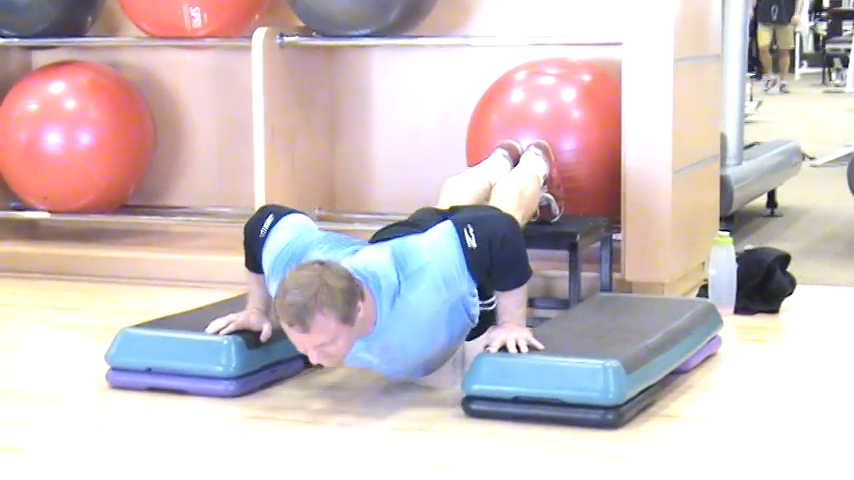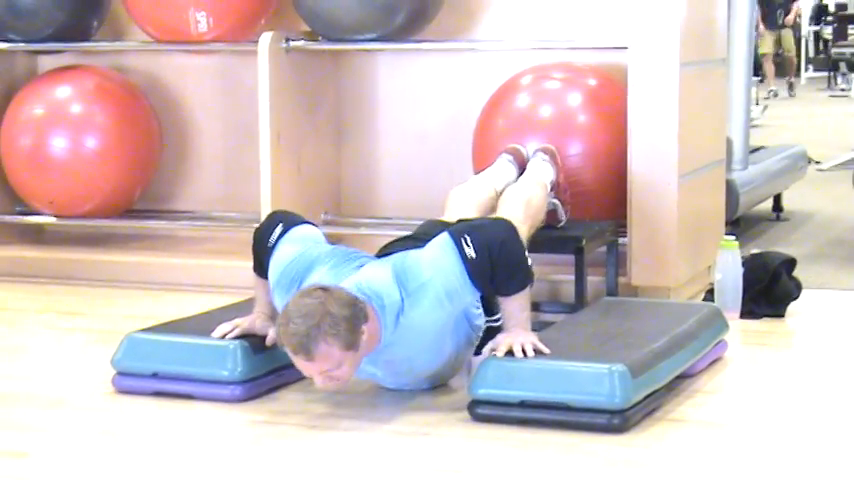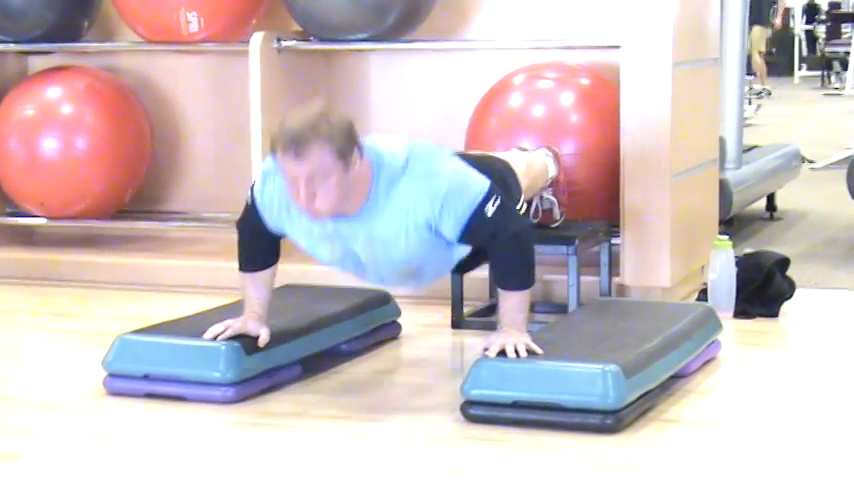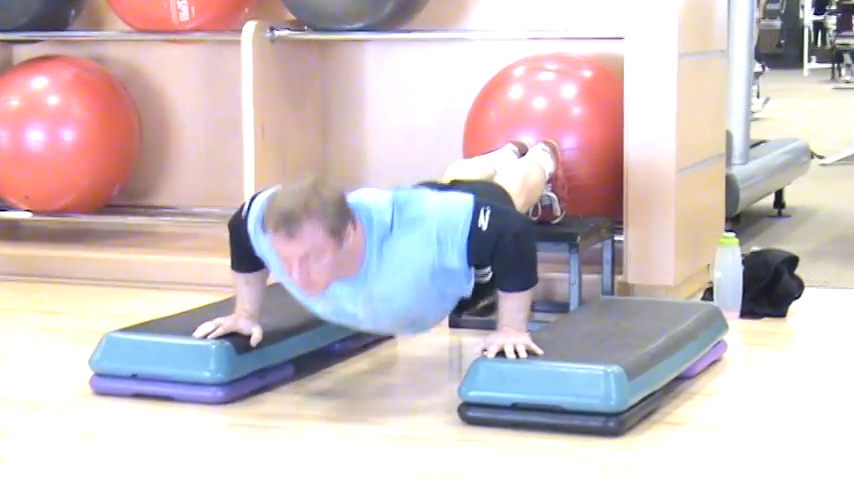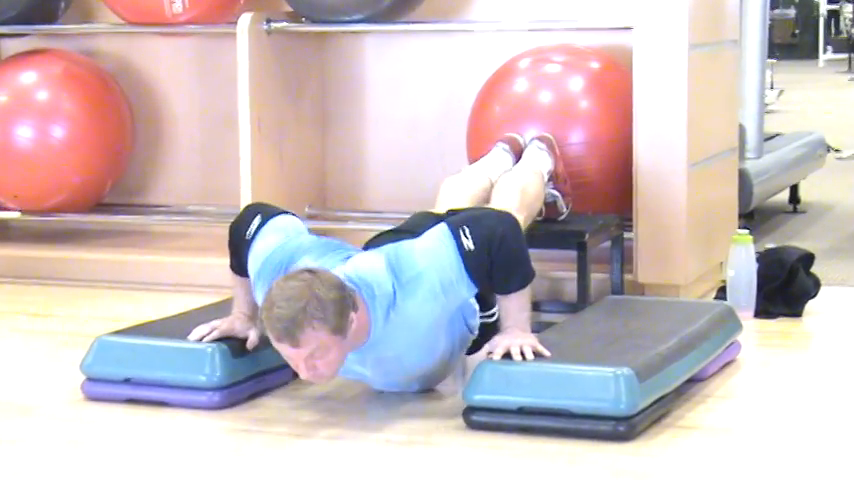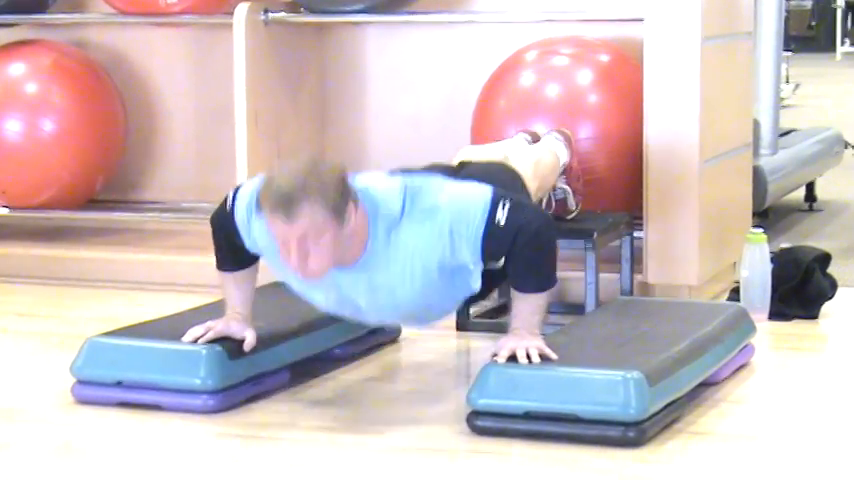
dt=0.4s
person 1, frame 1
left shoulder: (417, 285)
right shoulder: (287, 263)
left elbow: (501, 233)
right elbow: (265, 221)
left wrist: (512, 323)
right wrist: (256, 310)
right hip: (399, 237)
left knee: (503, 208)
right knee: (449, 203)
left ankle: (535, 163)
right ankle: (500, 160)
person 1, frame 2
left shoulder: (419, 300)
right shoulder: (295, 283)
left elbow: (499, 239)
right elbow: (276, 226)
left wrist: (518, 327)
right hip: (406, 252)
left knee: (514, 219)
right knee: (457, 213)
left ankle: (542, 168)
right ankle: (507, 165)
person 1, frame 3
left shoulder: (435, 180)
right shoulder: (279, 180)
left elbow: (513, 235)
right elbow: (253, 232)
left wrist: (513, 328)
right wrist: (252, 315)
left knee: (515, 176)
left ankle: (544, 165)
right ankle: (518, 156)
person 1, frame 4
left shoulder: (416, 232)
right shoulder: (270, 219)
left elbow: (513, 233)
right elbow: (243, 232)
left wrist: (512, 327)
right wrist: (245, 314)
left knee: (510, 192)
right knee: (455, 178)
left ankle: (541, 160)
right ankle: (507, 155)
person 1, frame 5
left shoulder: (414, 293)
right shoulder: (277, 272)
left elbow: (499, 232)
right elbow: (252, 221)
left wrist: (517, 328)
right wrist: (243, 316)
right hip: (391, 246)
left knee: (507, 208)
right knee: (447, 207)
left ankle: (538, 158)
right ankle: (501, 154)
person 1, frame 6
left shoulder: (429, 217)
right shoulder: (263, 210)
left elbow: (533, 224)
right elbow: (226, 222)
left wrist: (524, 330)
right wrist: (237, 315)
left knee: (519, 178)
right knee: (467, 164)
left ankle: (555, 149)
right ankle: (519, 143)
